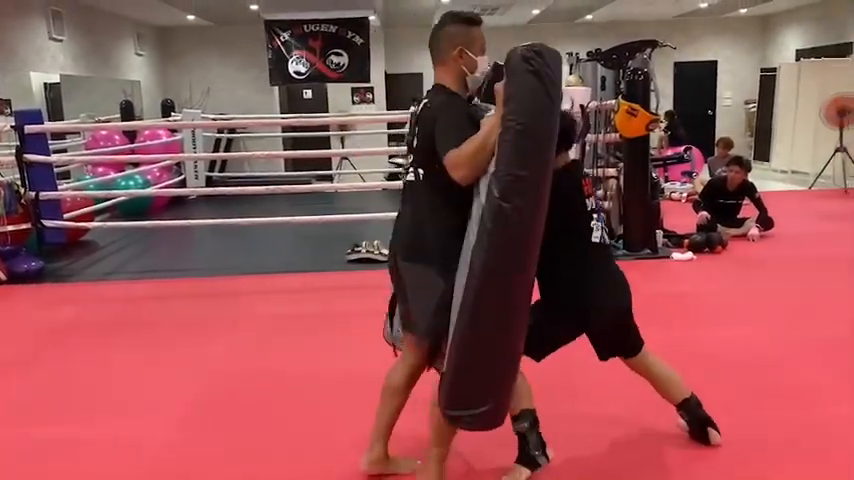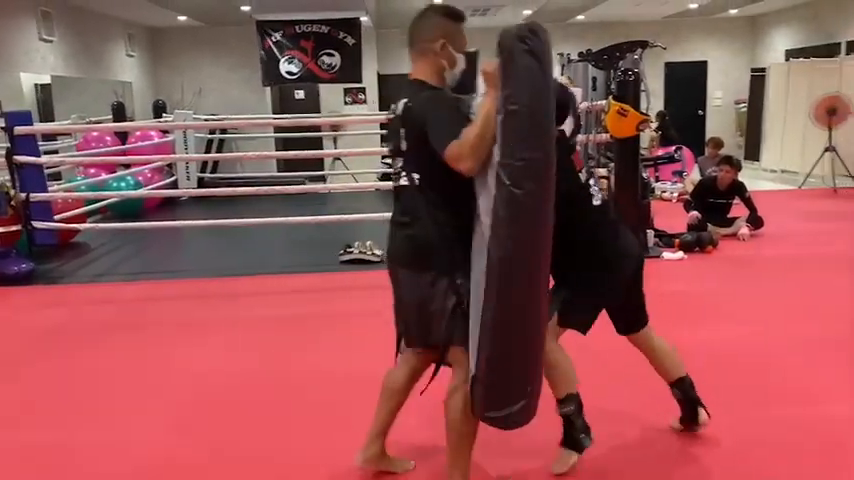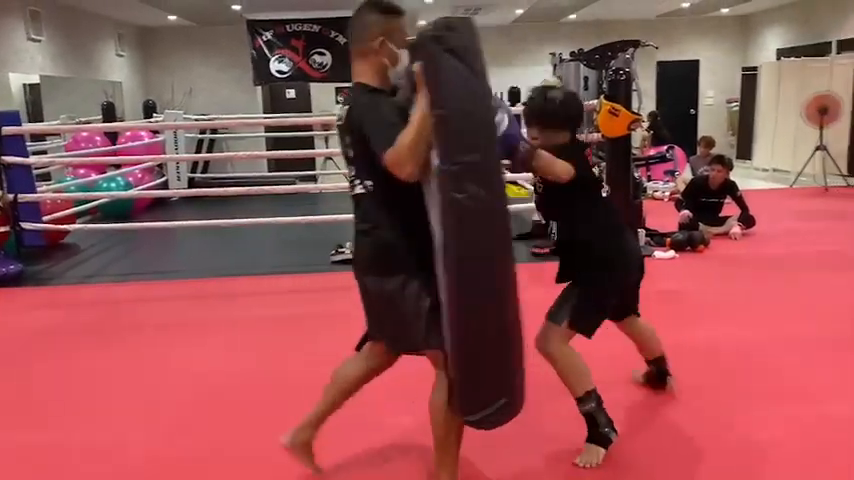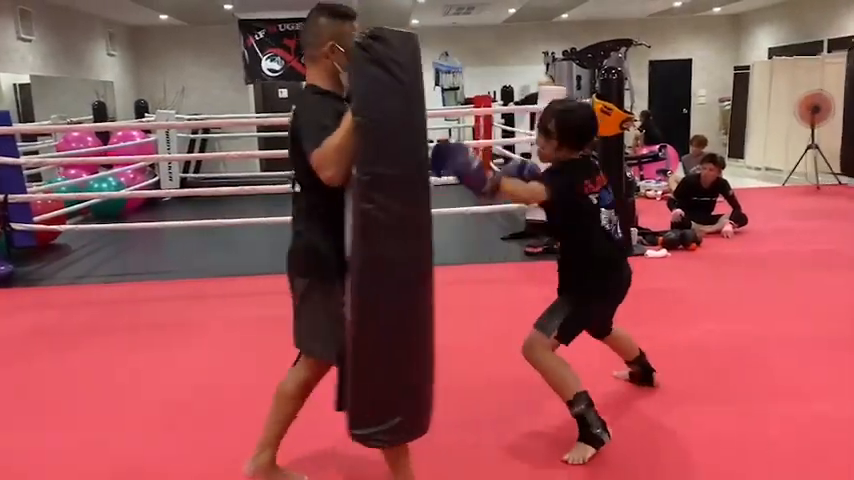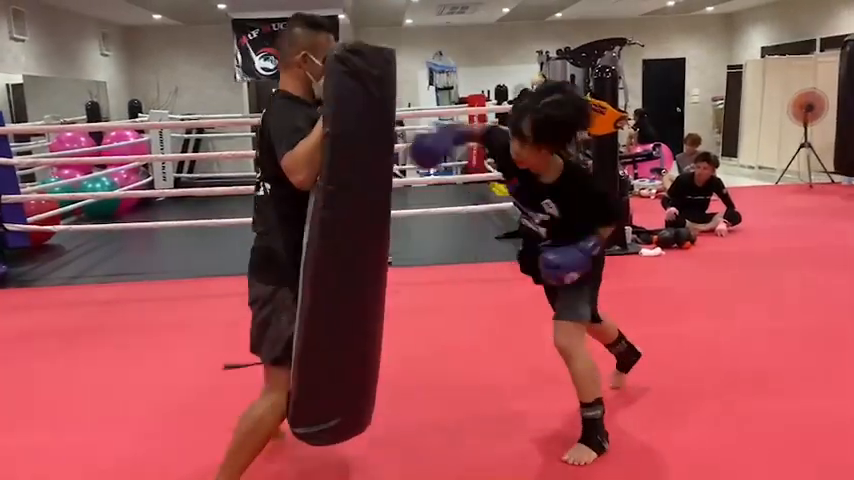
dt=0.2s
person 1, frame 1
left shoulder: (432, 105)
right shoulder: (450, 109)
right elbow: (464, 169)
right wrist: (501, 112)
left hip: (414, 245)
right hip: (436, 253)
left knee: (417, 351)
person 1, frame 2
left shoulder: (414, 103)
right shoulder: (437, 104)
right elbow: (466, 160)
right wrist: (493, 95)
left hip: (411, 249)
right hip: (440, 256)
left knee: (417, 352)
right knee: (468, 363)
person 1, frame 3
left shoulder: (366, 103)
right shoulder: (376, 105)
right elbow: (406, 166)
right wrist: (425, 96)
left hip: (380, 251)
right hip: (401, 257)
left knee: (380, 351)
right knee: (450, 361)
left ankle: (302, 435)
person 1, frame 4
left shoulder: (322, 105)
right shoulder: (318, 109)
left elbow: (338, 168)
right elbow: (331, 169)
left hip: (323, 259)
right hip: (329, 264)
left knee: (316, 362)
person 1, frame 5
left shoulder: (301, 110)
right shoulder: (285, 114)
left elbow: (316, 171)
right elbow: (302, 174)
left hip: (299, 263)
right hip: (283, 270)
right knee: (285, 386)
left ankle: (264, 420)
person 2, frame 1
left shoulder: (557, 188)
right shoulder: (573, 176)
left hip: (573, 294)
right hip: (609, 287)
right knee: (638, 356)
right ankle: (701, 422)
person 2, frame 2
left shoulder: (550, 157)
right shoulder: (559, 146)
left hip: (596, 263)
right hip: (621, 253)
left knee: (545, 333)
right knee: (639, 332)
left ankle: (575, 431)
right ankle: (691, 407)
person 2, frame 3
left shoulder: (569, 152)
right shoulder: (570, 148)
left elbow: (562, 173)
left hip: (604, 264)
right hip: (622, 257)
left knee: (551, 339)
right knee: (626, 317)
left ankle: (601, 428)
right ankle: (659, 371)
person 2, frame 4
left shoulder: (567, 177)
right shoulder: (584, 166)
left elbow: (536, 193)
right elbow: (546, 184)
left wrist: (479, 175)
right wrist: (517, 174)
left hip: (592, 281)
right hip: (607, 272)
left knee: (537, 348)
right knee: (601, 330)
left ankle: (593, 429)
right ankle: (643, 369)
person 2, frame 5
left shoulder: (579, 181)
right shoulder: (513, 150)
left elbow: (612, 222)
right elbow: (477, 136)
left wrist: (583, 253)
right wrist: (445, 137)
left hip: (580, 265)
right hip: (550, 261)
left knee: (567, 340)
right knee: (587, 319)
left ankle: (594, 434)
right ankle: (626, 354)
